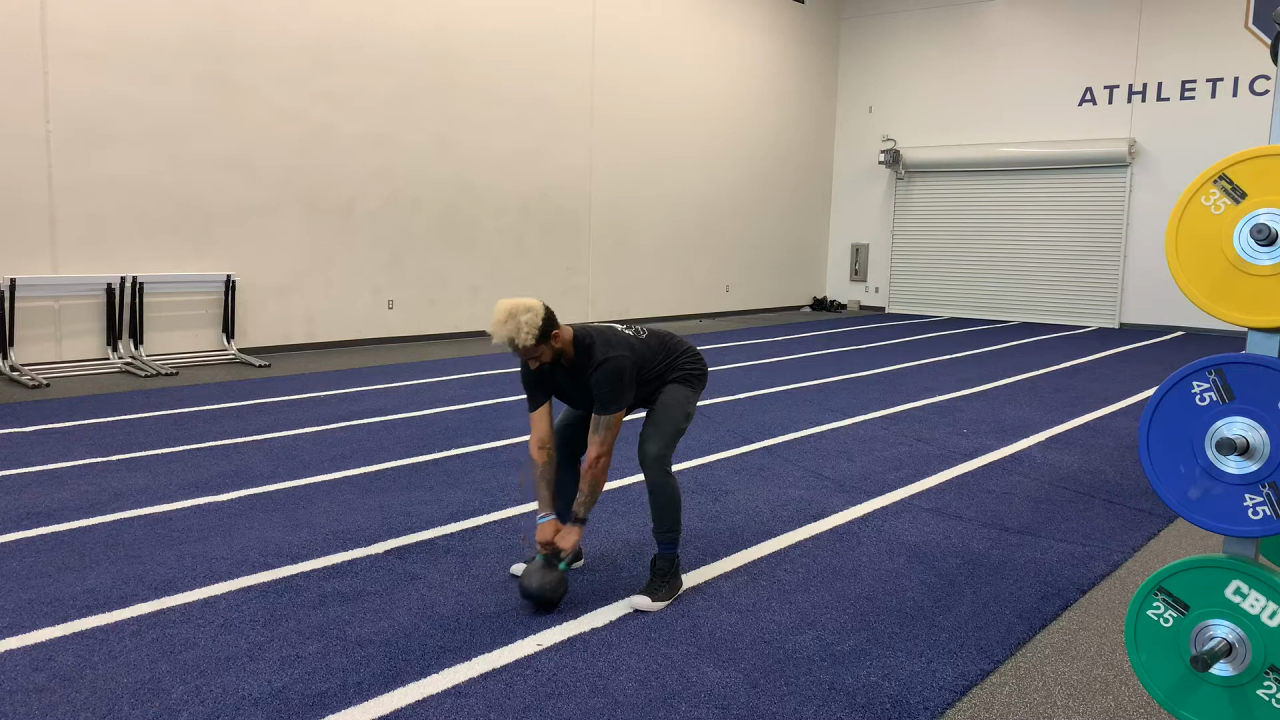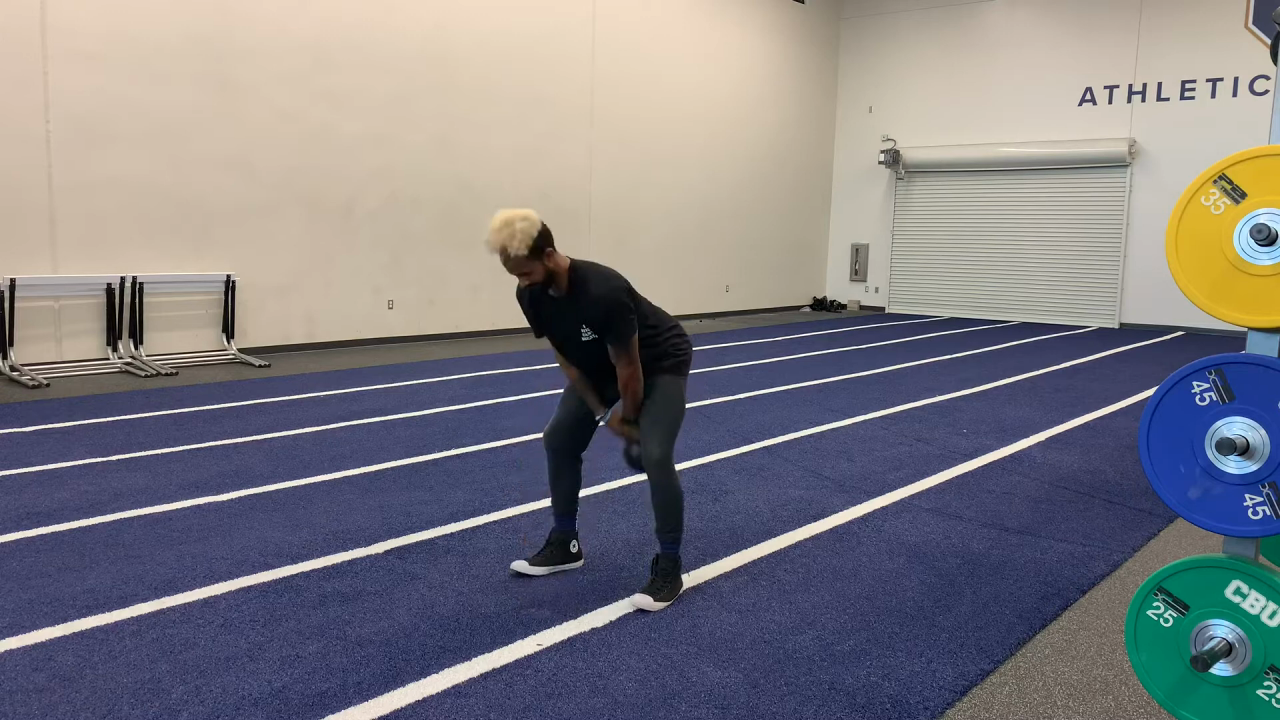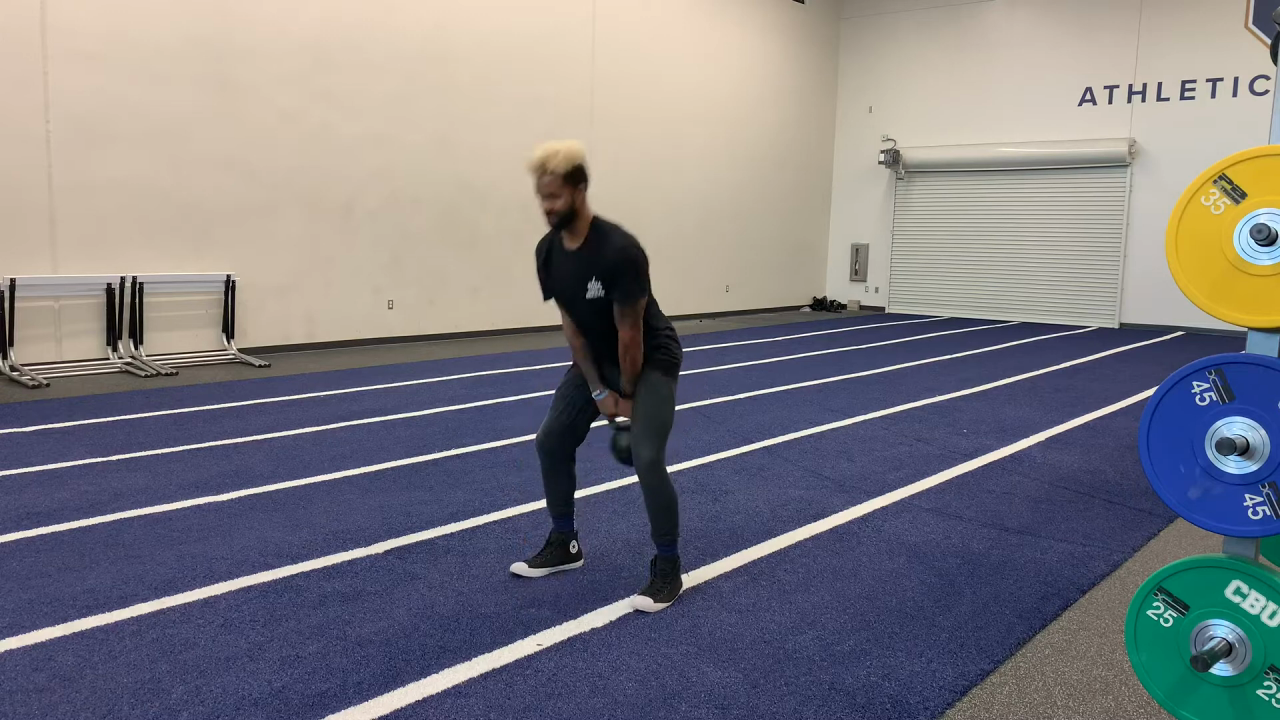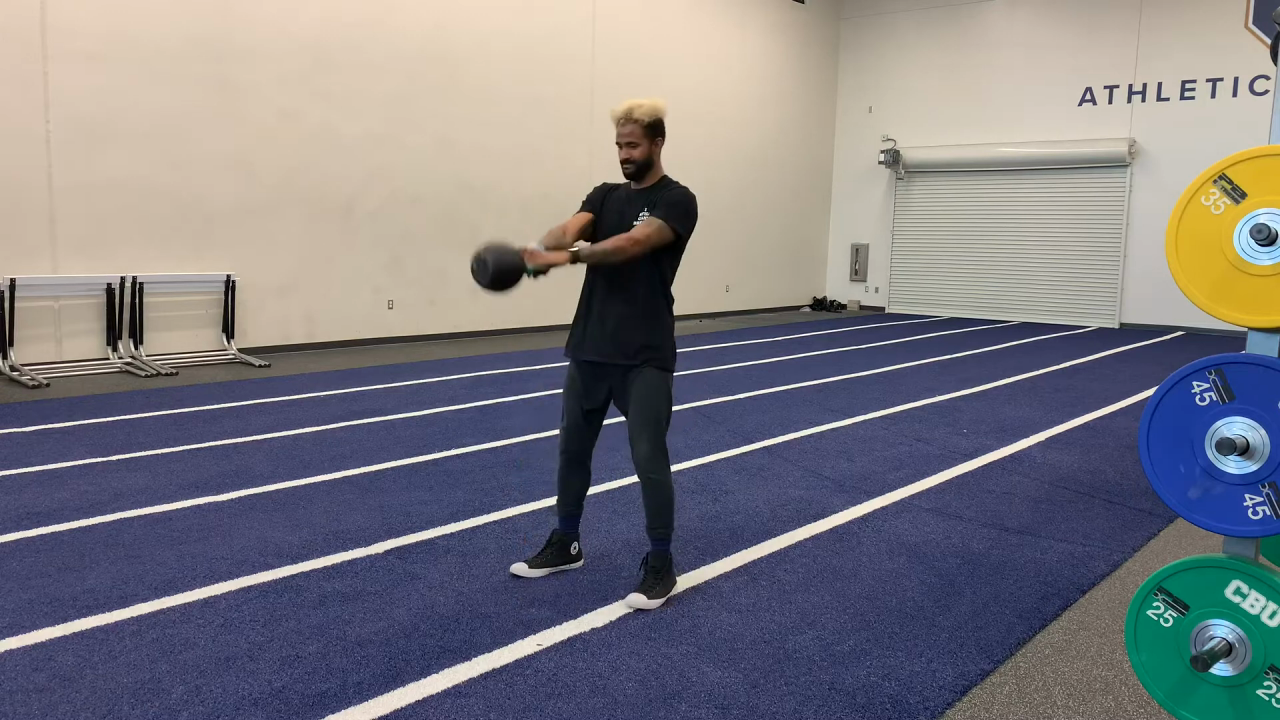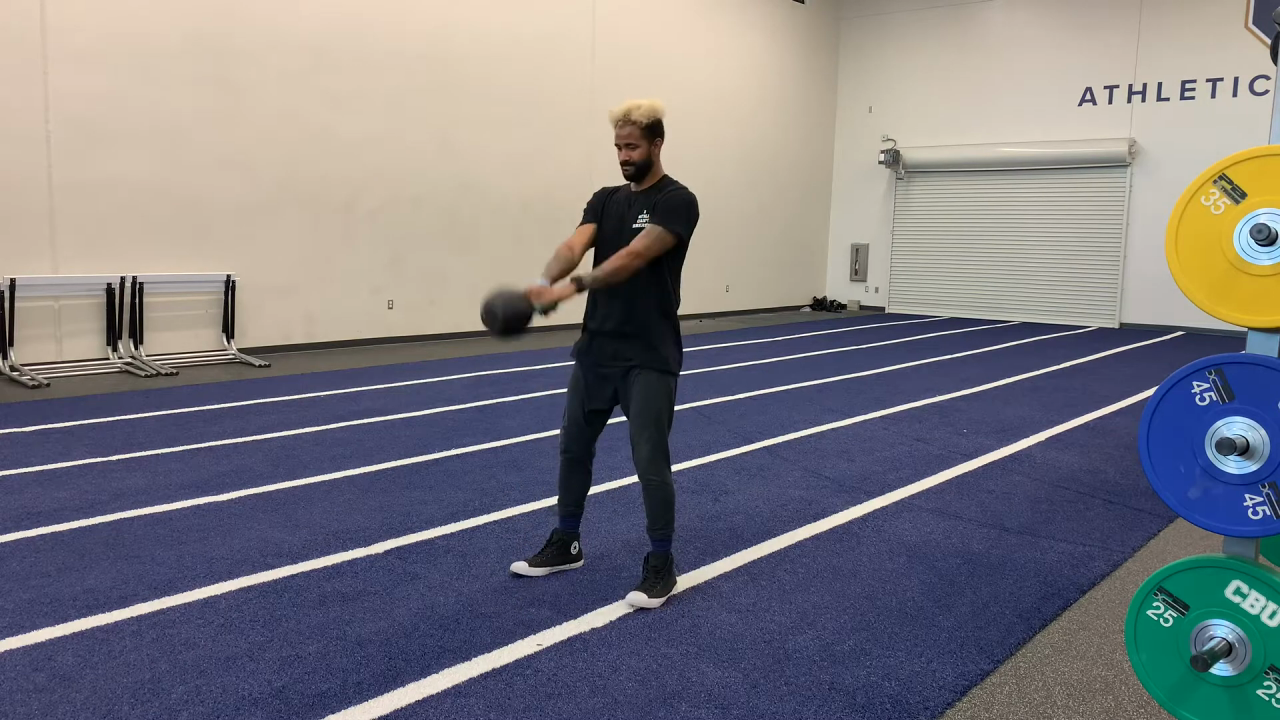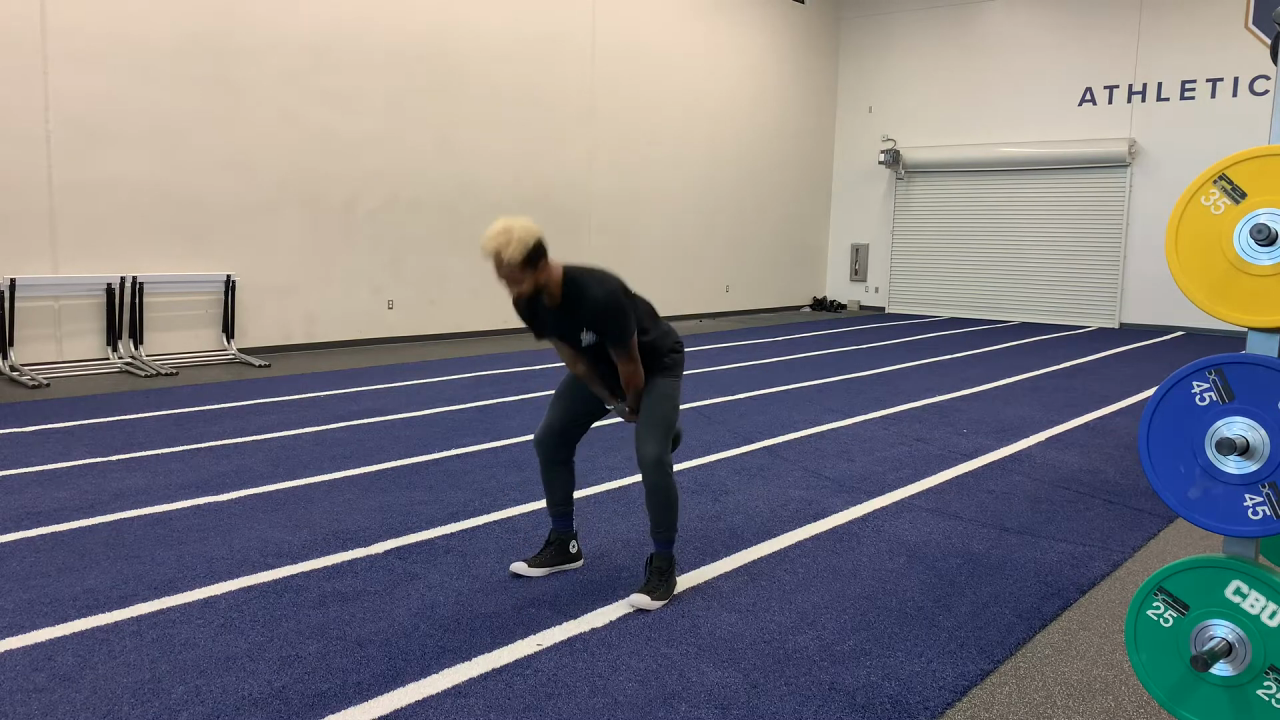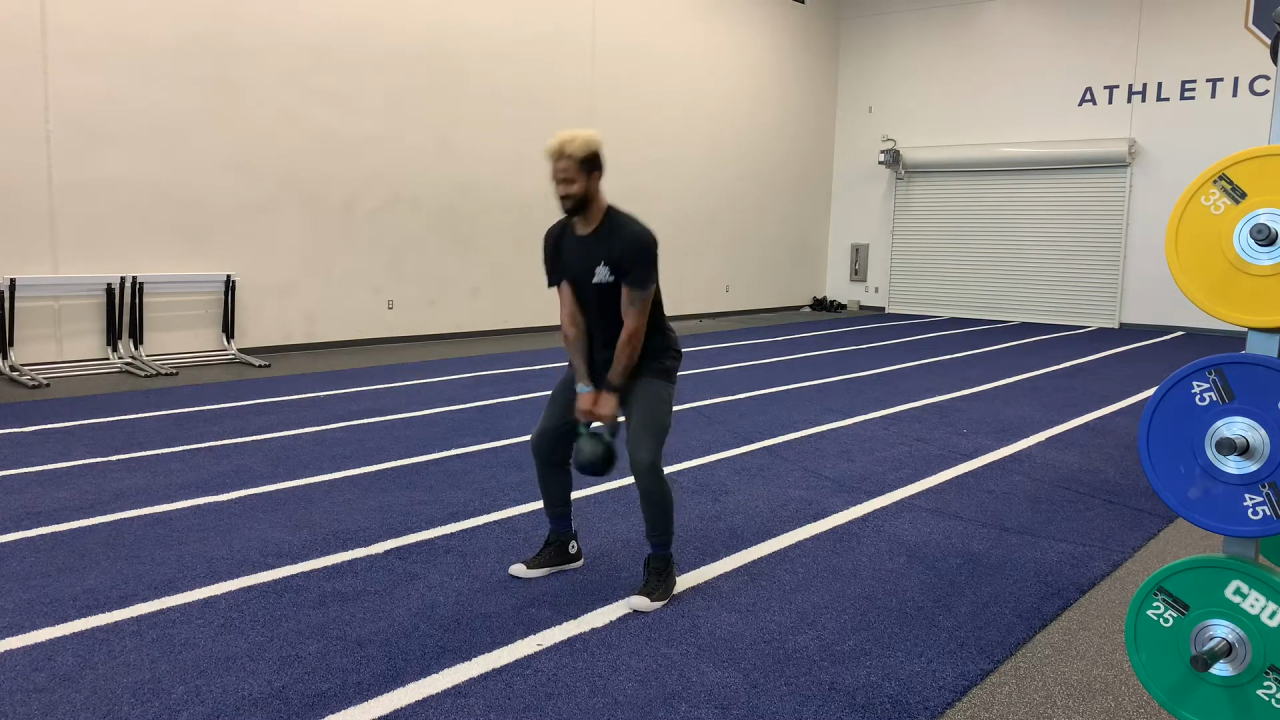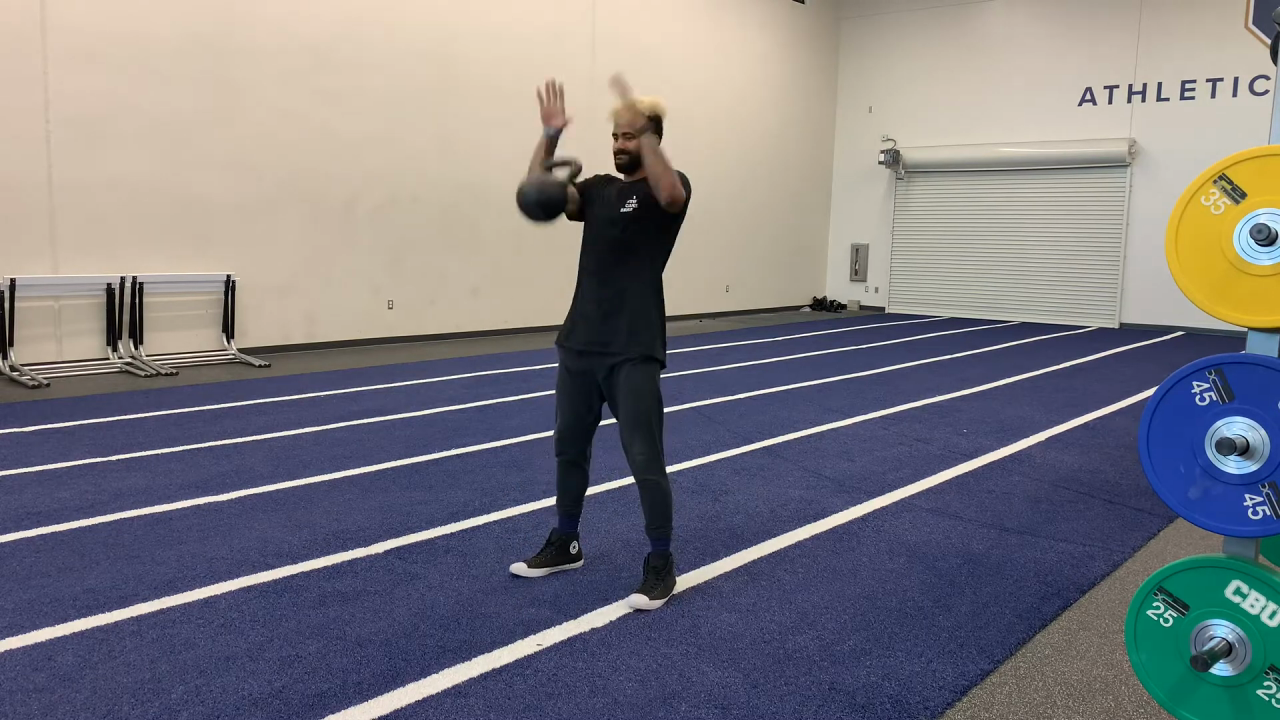
dt=0.4s
person 1, frame 1
left shoulder: (608, 360)
right shoulder: (536, 362)
left elbow: (599, 454)
right elbow: (541, 444)
left wrist: (577, 522)
right wrist: (545, 516)
left hip: (678, 375)
right hip: (633, 376)
left knee: (652, 455)
right knee: (562, 440)
left ankle: (667, 568)
right ankle: (567, 549)
person 1, frame 2
left shoulder: (603, 292)
right shoulder: (530, 294)
left elbow: (628, 370)
right elbow: (566, 360)
left wrist: (628, 418)
right wrist: (602, 413)
left hip: (661, 364)
right hip: (599, 362)
left knee: (654, 456)
right knee: (558, 439)
left ankle: (669, 567)
right ankle: (565, 543)
person 1, frame 3
left shoulder: (620, 251)
right shoulder: (547, 251)
left elbow: (631, 336)
right elbow: (572, 327)
left wrist: (627, 396)
right wrist: (598, 391)
left hip: (650, 363)
right hip: (595, 362)
left knee: (647, 459)
right knee: (551, 442)
left ankle: (667, 568)
right ankle: (564, 544)
person 1, frame 4
left shoulder: (676, 200)
right shoulder: (605, 195)
left elbow: (635, 243)
right elbow: (571, 229)
left wrist: (570, 256)
right wrist: (540, 249)
left hip: (644, 356)
right hip: (589, 349)
left knee: (648, 458)
right knee: (572, 449)
left ankle: (660, 565)
right ankle: (566, 544)
person 1, frame 5
left shoulder: (677, 201)
right shoulder: (606, 199)
left elbow: (635, 256)
right elbow: (576, 244)
left wrist: (573, 285)
right wrist: (546, 281)
left hip: (649, 357)
right hip: (596, 350)
left knee: (649, 461)
right knee: (573, 448)
left ankle: (661, 565)
right ankle: (566, 543)
person 1, frame 6
left shoulder: (600, 296)
right shoulder: (529, 302)
left elbow: (631, 366)
right elbow: (572, 357)
left wrist: (631, 406)
right wrist: (613, 403)
left hip: (655, 364)
left knee: (651, 453)
right knee: (550, 438)
left ankle: (663, 565)
right ankle: (564, 543)
person 1, frame 7
left shoulder: (632, 238)
right shoulder: (557, 238)
left elbow: (635, 327)
right elbow: (571, 318)
left wrist: (613, 392)
right wrist: (585, 387)
left hip: (648, 364)
right hip: (595, 358)
left knee: (644, 459)
right knee: (546, 442)
left ankle: (661, 565)
right ankle: (563, 545)
person 1, frame 8
left shoulder: (665, 187)
right shoulder: (598, 189)
left elbow: (669, 191)
left wrist: (643, 125)
right wrist: (551, 134)
left hip: (632, 352)
right hip: (579, 346)
left knee: (644, 460)
right knee: (569, 449)
left ankle: (660, 564)
right ankle: (565, 543)
